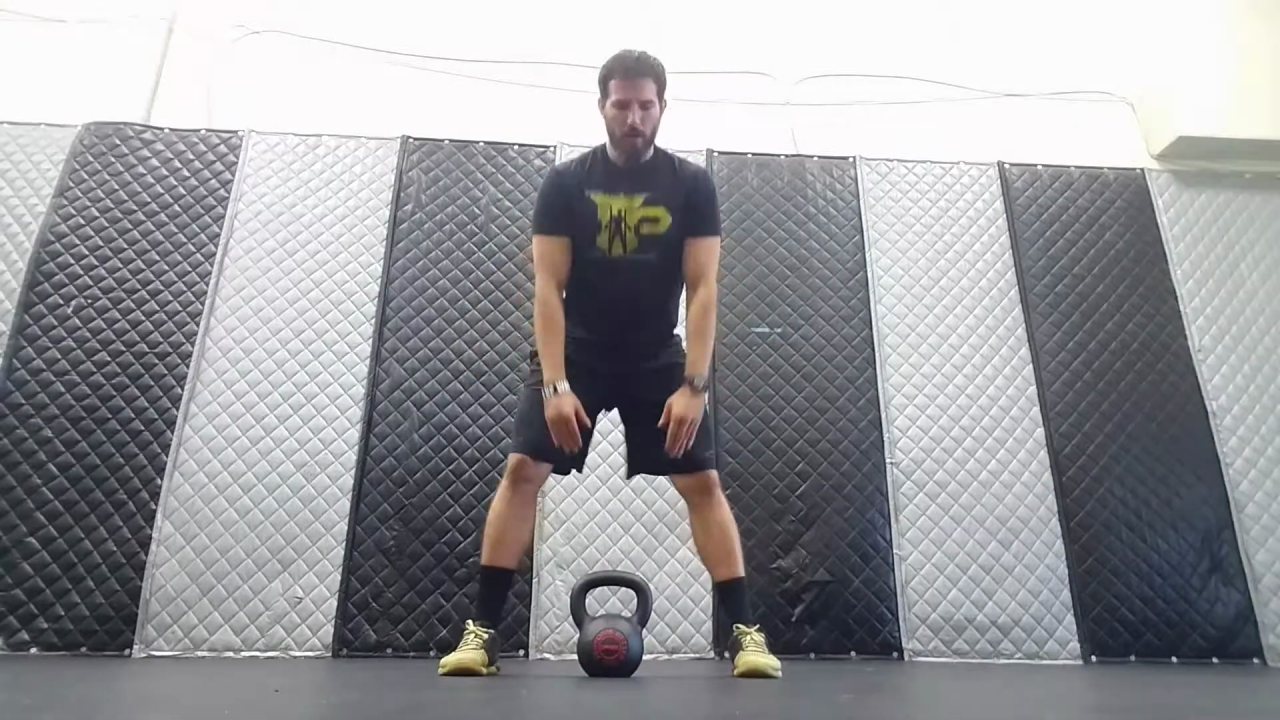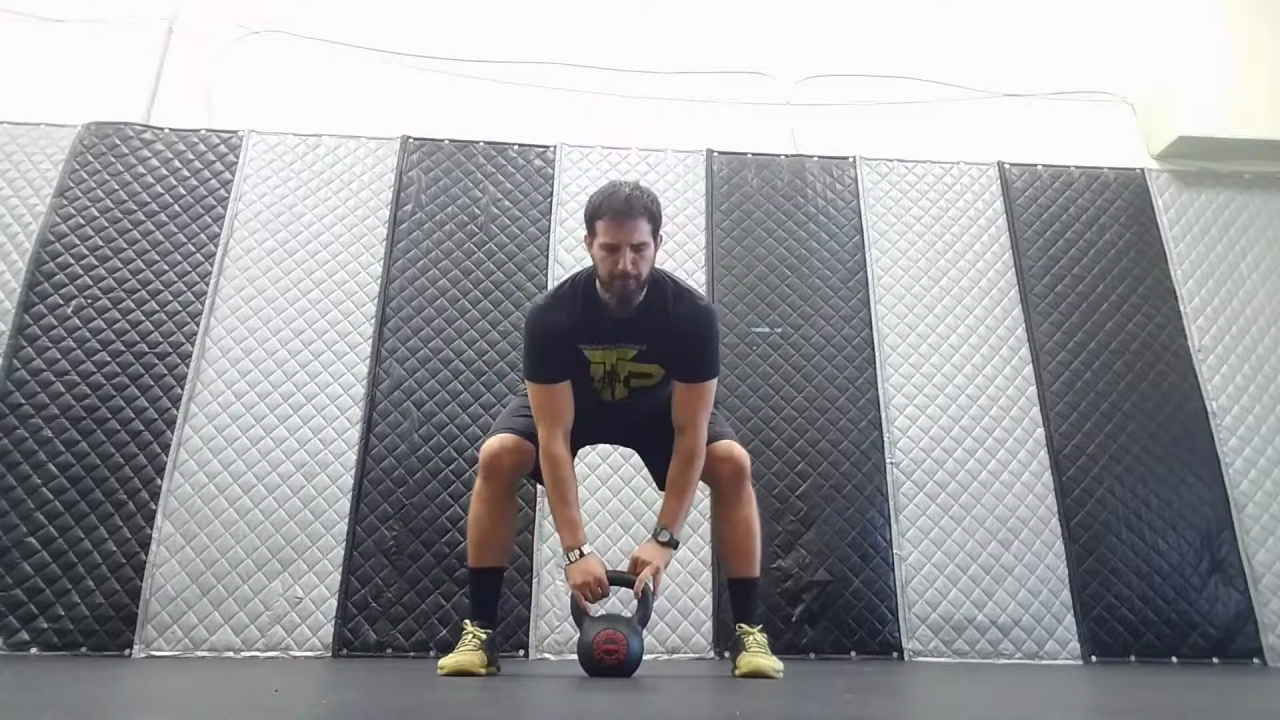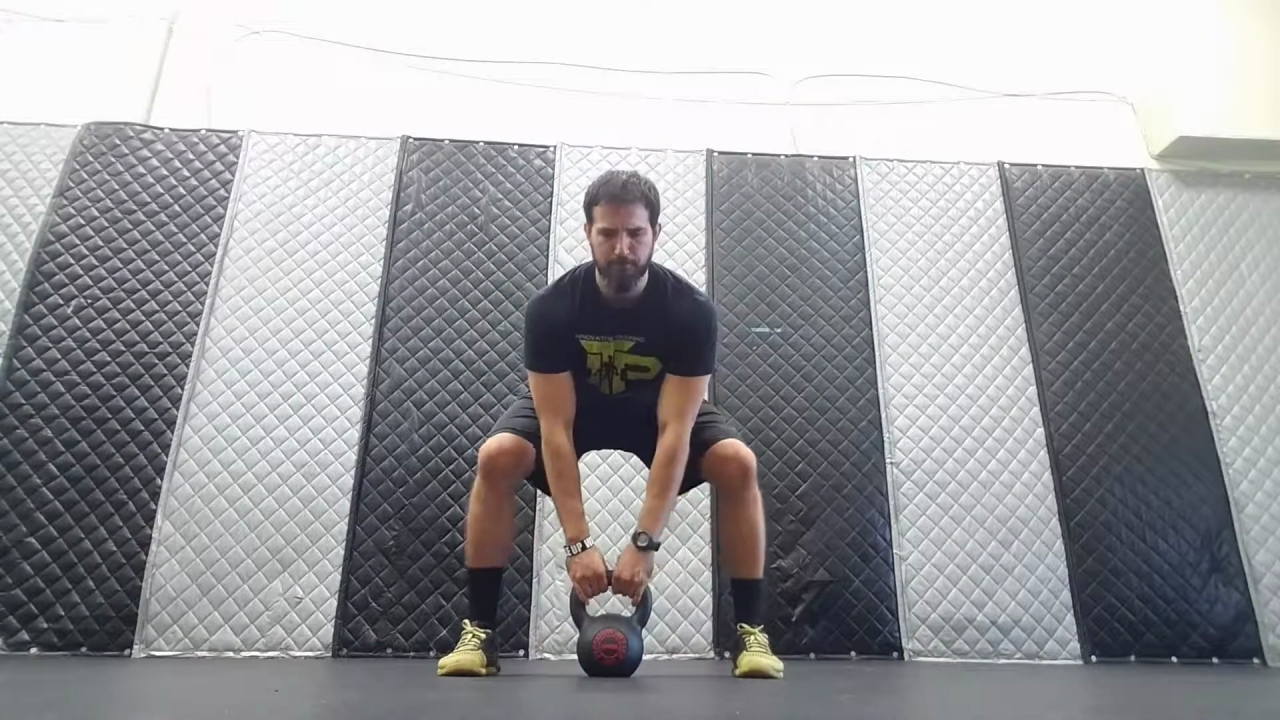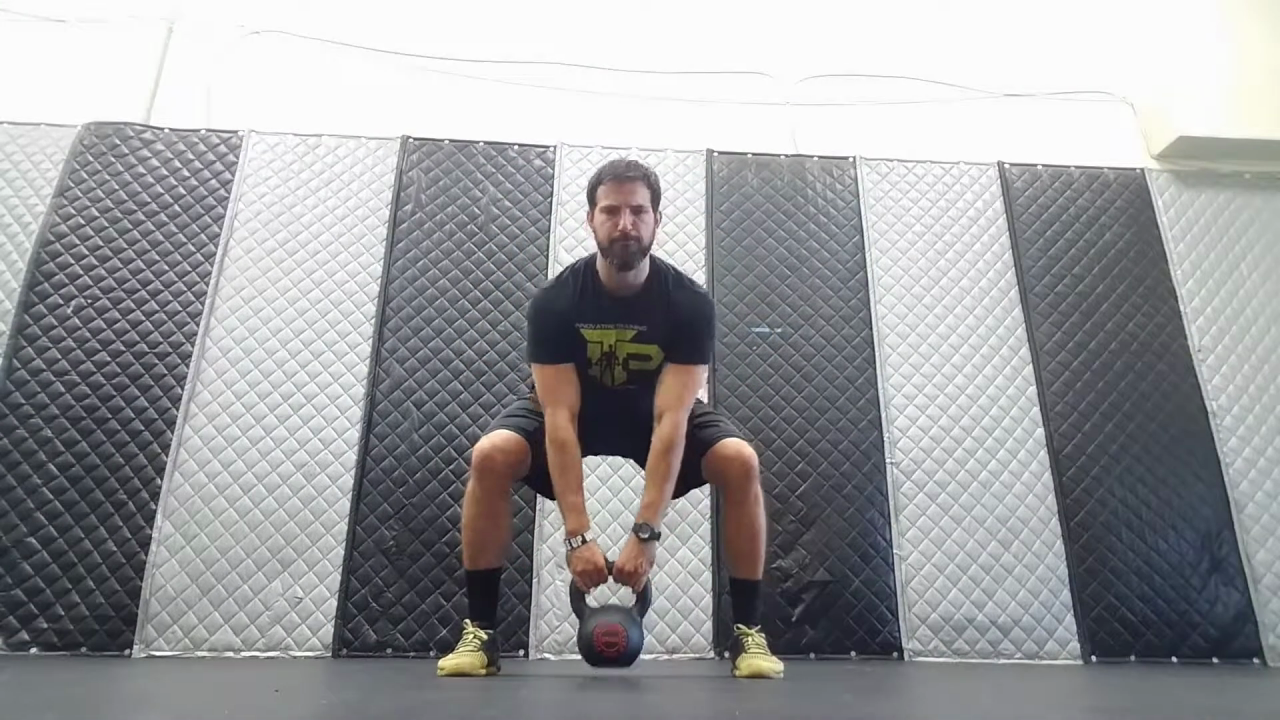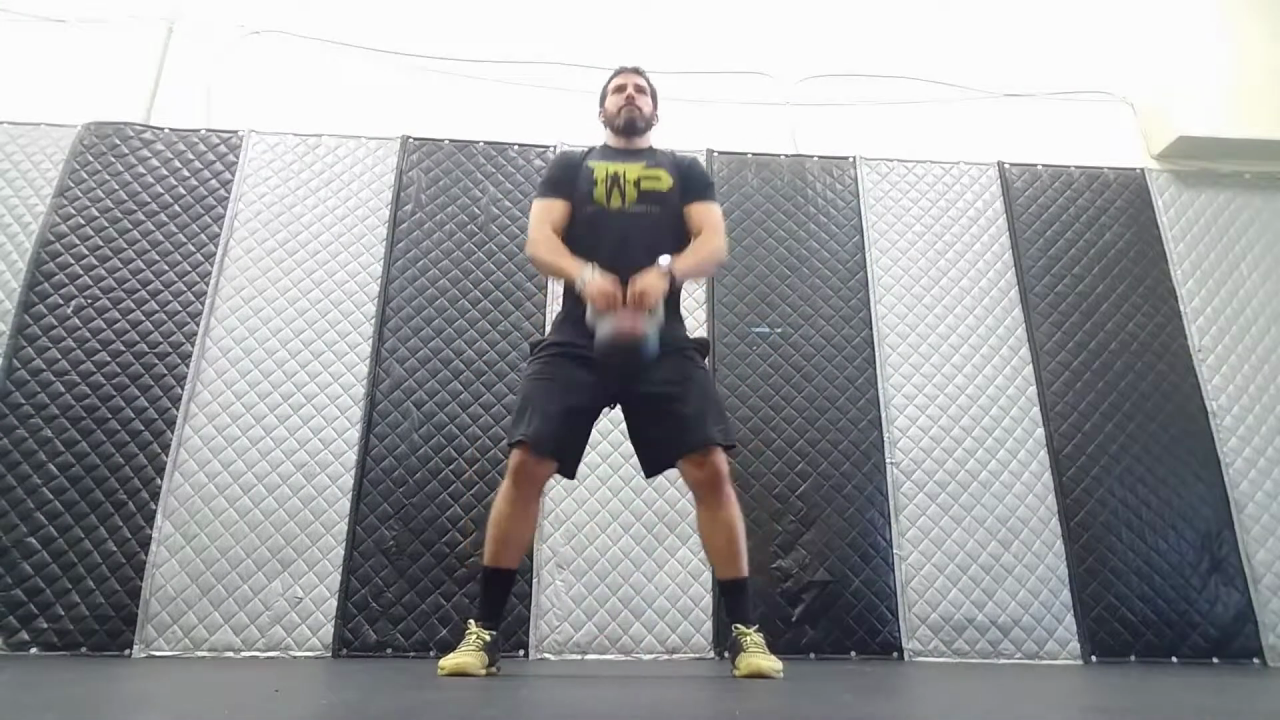
dt=0.4s
person 1, frame 1
left shoulder: (692, 186)
right shoulder: (565, 184)
left elbow: (703, 288)
right elbow: (548, 288)
left wrist: (692, 384)
right wrist: (555, 382)
left hip: (657, 357)
right hip: (575, 350)
left knee: (701, 479)
right knee: (524, 469)
left ankle: (745, 631)
right ankle: (482, 632)
person 1, frame 2
left shoulder: (692, 314)
right shoulder: (551, 315)
left elbow: (690, 435)
right elbow: (555, 441)
left wrist: (663, 540)
right wrist: (575, 550)
left hip: (656, 409)
right hip: (568, 405)
left knee: (732, 464)
right knee: (497, 457)
left ankle: (749, 632)
right ankle: (480, 632)
person 1, frame 3
left shoulder: (691, 311)
right shoulder: (550, 308)
left elbow: (674, 432)
right elbow: (556, 431)
left wrist: (644, 543)
right wrist: (578, 543)
left hip: (657, 410)
right hip: (569, 406)
left knee: (738, 463)
right knee: (497, 457)
left ankle: (750, 632)
right ankle: (479, 632)
person 1, frame 4
left shoulder: (688, 302)
right shoulder: (556, 301)
left elbow: (673, 422)
right elbow: (560, 420)
left wrist: (646, 535)
right wrist: (577, 535)
left hip: (652, 415)
right hip: (576, 411)
left knee: (740, 462)
right knee: (491, 457)
left ankle: (748, 634)
right ankle: (479, 633)
person 1, frame 5
left shoulder: (682, 170)
right shoulder: (571, 167)
left elbow: (714, 245)
right elbow: (538, 242)
left wrist: (666, 272)
right wrist: (583, 275)
left hip: (662, 343)
right hip: (576, 343)
left knee: (712, 472)
right knee: (525, 466)
left ankle: (744, 632)
right ankle: (482, 632)
